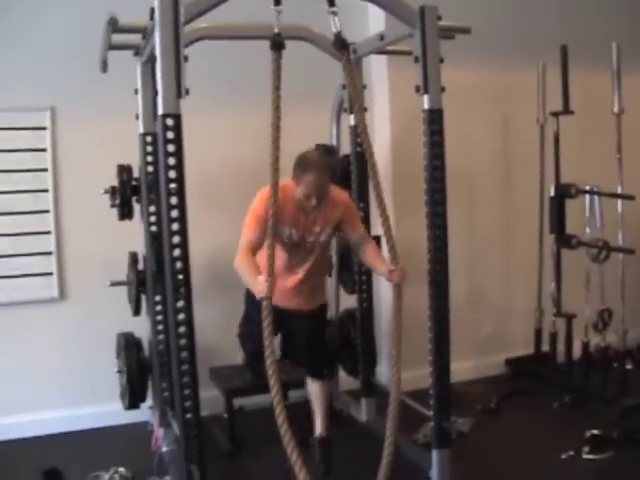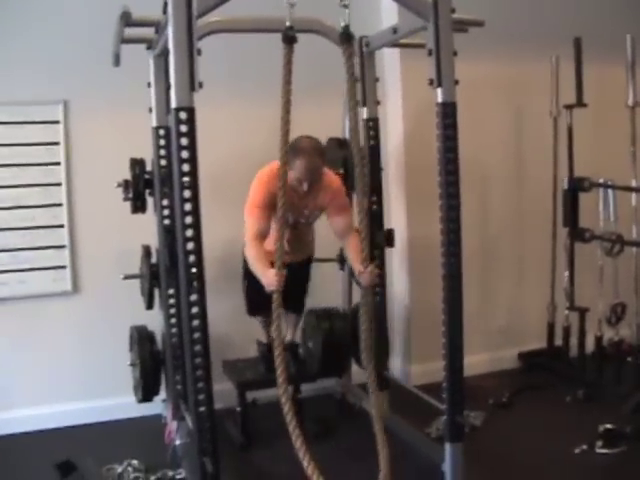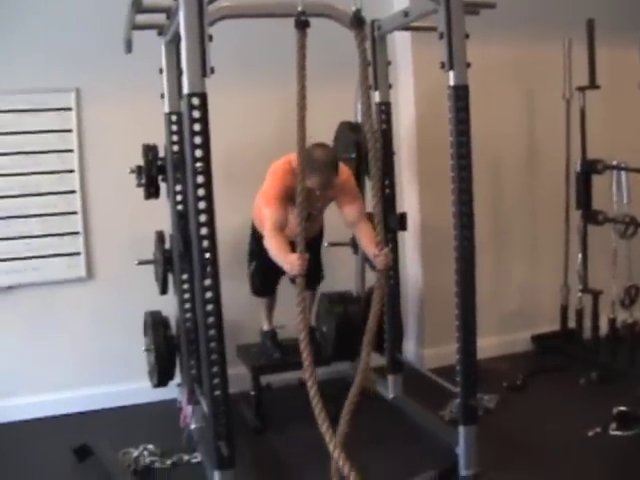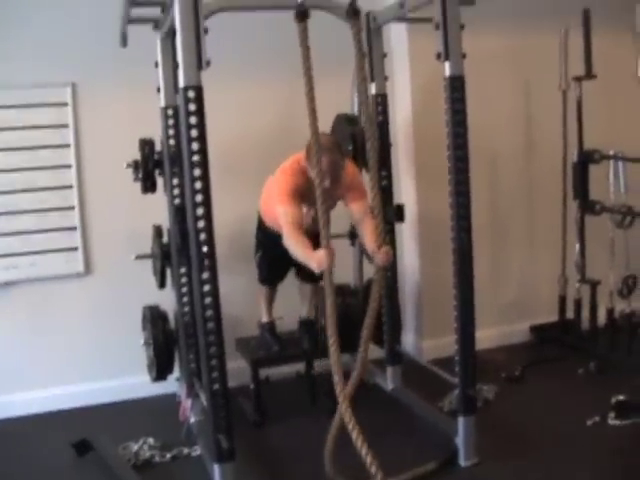
dt=0.5s
person 1, frame 1
left shoulder: (340, 201)
right shoulder: (270, 198)
left elbow: (362, 242)
right elbow: (244, 253)
left wrist: (386, 269)
right wrist: (254, 280)
left hip: (309, 300)
right hip: (267, 296)
left knee: (315, 366)
left ankle: (321, 435)
person 1, frame 2
left shoulder: (332, 185)
right shoulder: (267, 181)
left elbow: (346, 233)
right elbow: (253, 239)
left wrist: (360, 268)
right wrist: (265, 276)
left hip: (300, 252)
right hip: (265, 251)
left knee: (295, 301)
right knee: (261, 302)
left ankle: (290, 343)
right ankle: (267, 341)
person 1, frame 3
left shoulder: (343, 177)
right shoulder: (280, 174)
left elbow: (357, 220)
right elbow: (273, 232)
left wrist: (374, 252)
right wrist: (286, 261)
left hip: (310, 230)
right hip: (269, 229)
left knee: (310, 279)
right knee: (265, 282)
right ankle: (267, 329)
person 1, frame 4
left shoulder: (350, 175)
right shoulder: (289, 174)
left elbow: (363, 218)
right elbow: (290, 232)
left wrist: (376, 251)
right wrist: (312, 258)
left hip: (315, 222)
right hip: (276, 223)
left knee: (312, 272)
right knee: (270, 273)
left ankle: (307, 319)
right ankle: (266, 322)
